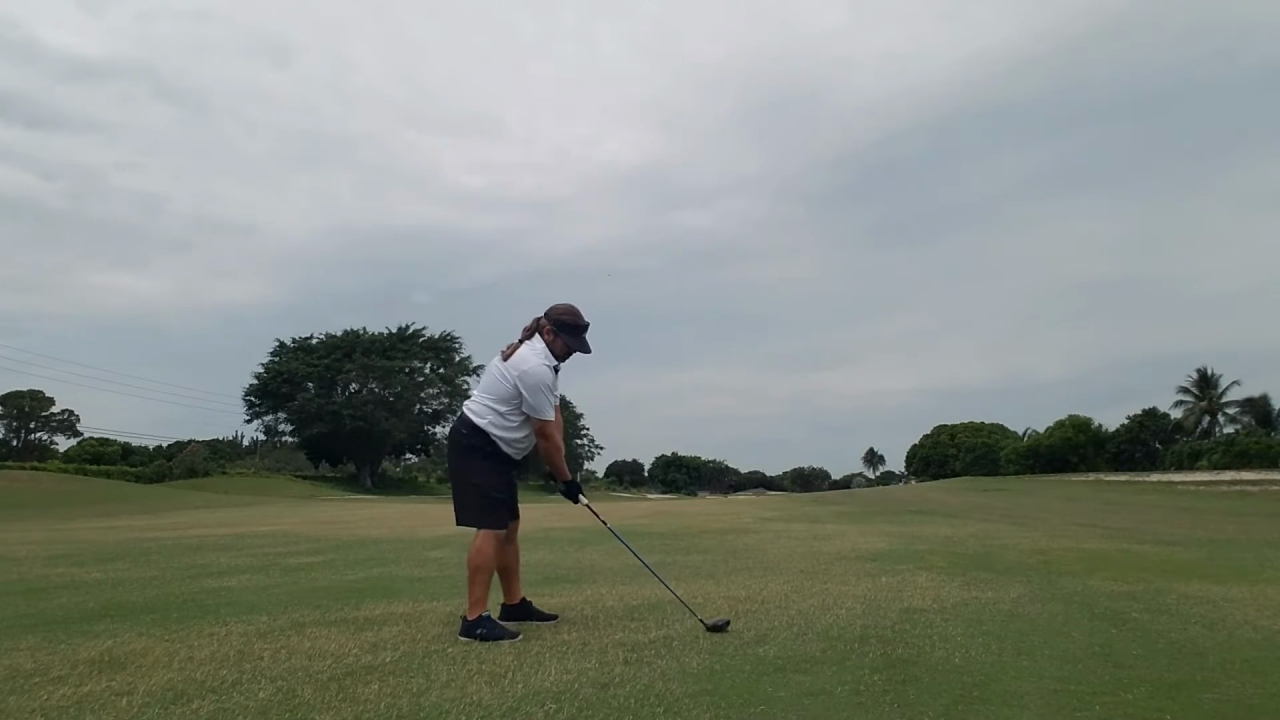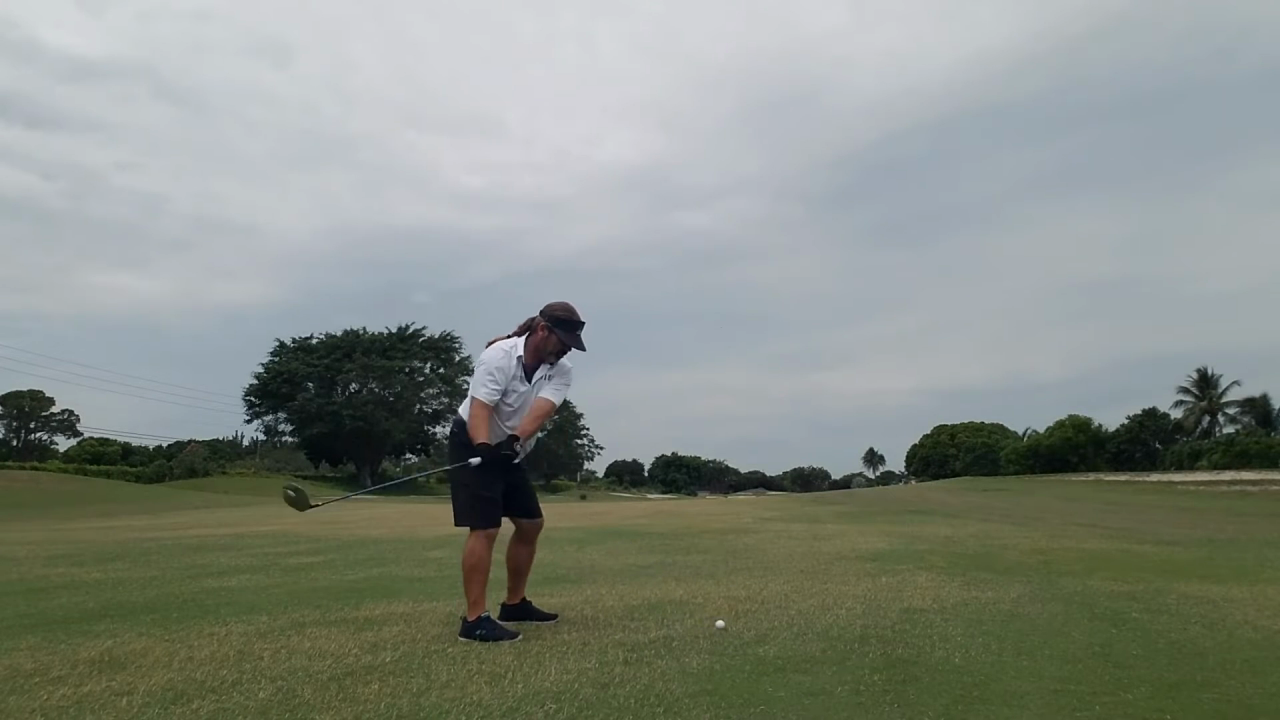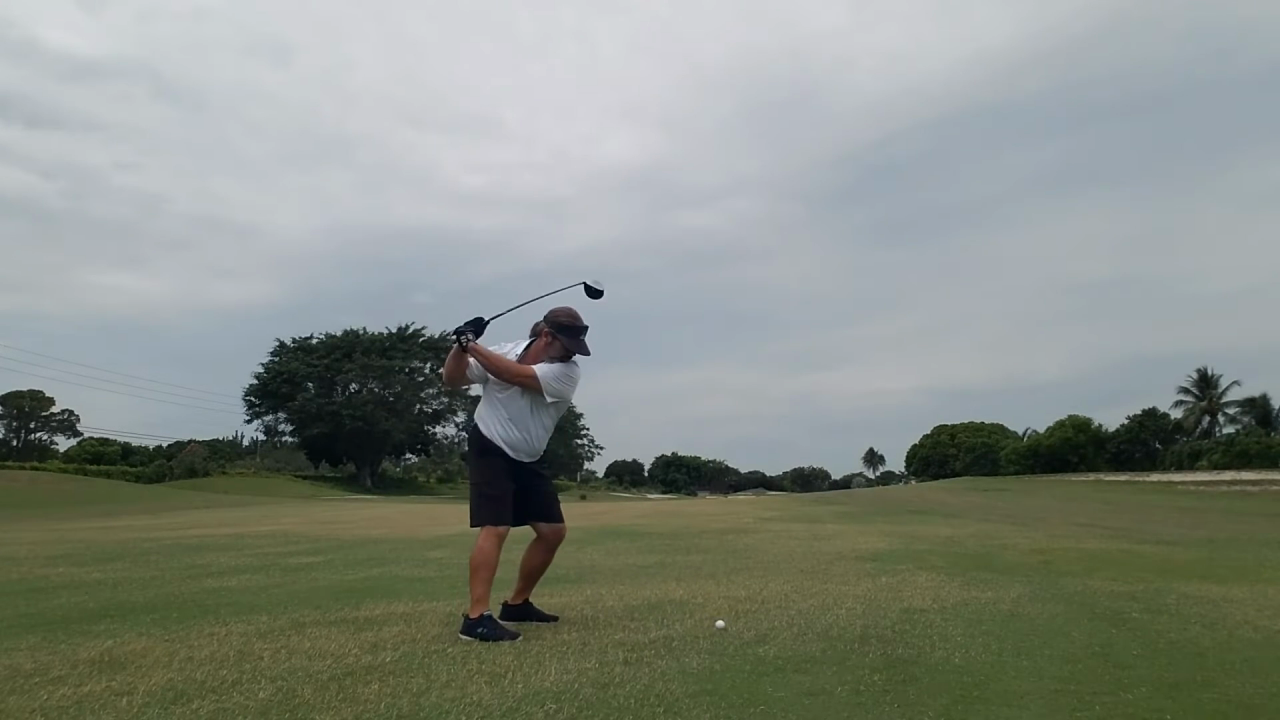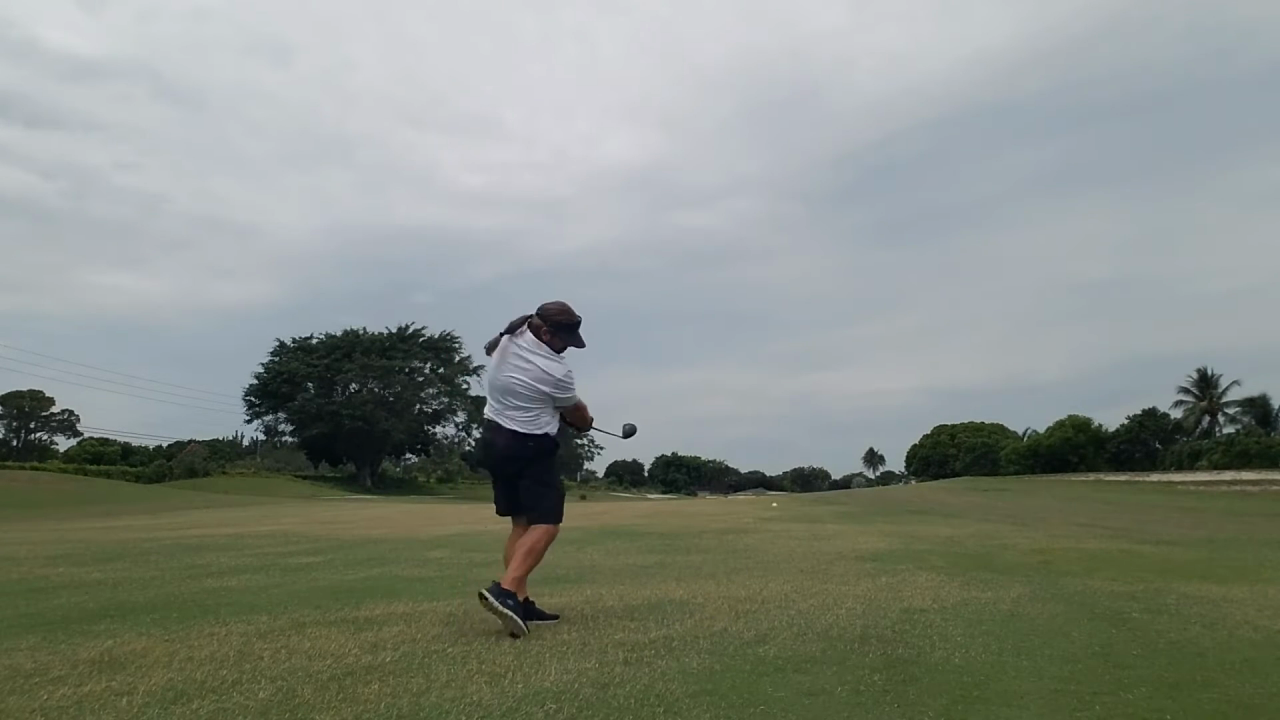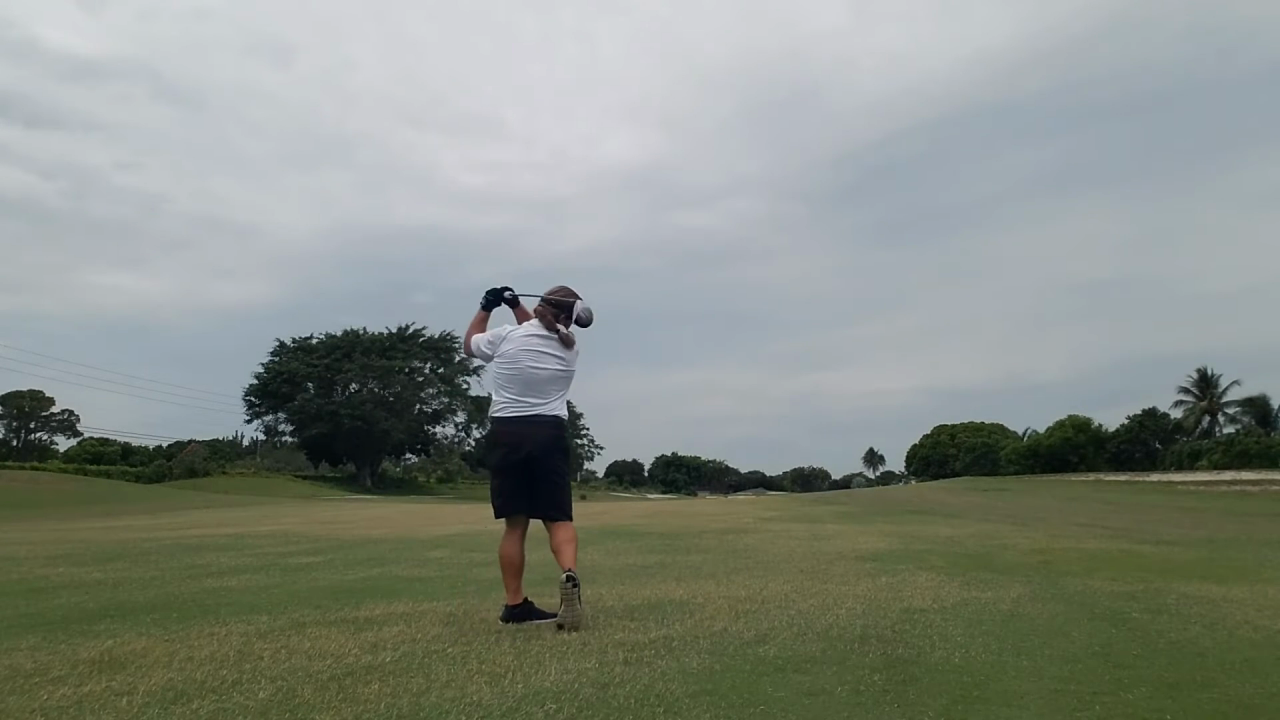
dt=0.4s
person 1, frame 1
left shoulder: (546, 359)
right shoulder: (534, 367)
left elbow: (554, 415)
right elbow: (543, 433)
left wrist: (560, 466)
right wrist: (565, 477)
left hip: (496, 450)
right hip: (476, 447)
left knee: (508, 528)
right knee: (491, 529)
left ankle: (514, 604)
right ankle: (475, 619)
person 1, frame 2
left shoulder: (561, 371)
right shoulder: (500, 355)
left elbow: (541, 409)
right elbow: (479, 408)
left wrist: (514, 441)
right wrist: (484, 446)
left hip: (510, 455)
right hip: (473, 448)
left knee: (530, 524)
right knee: (484, 529)
left ankle: (514, 603)
right ankle: (475, 619)
person 1, frame 3
left shoulder: (568, 372)
right shoulder: (505, 352)
left elbow: (515, 375)
right elbow: (452, 379)
left wrist: (473, 347)
right wrist: (461, 345)
left hip: (527, 461)
right hip: (489, 452)
left knee: (553, 531)
right knee: (495, 528)
left ankle: (517, 604)
right ankle: (477, 617)
person 1, frame 4
left shoulder: (506, 342)
right shoulder: (556, 370)
right elbow: (575, 413)
right wrist: (584, 422)
left hip: (495, 441)
right hip: (528, 448)
left knee: (523, 521)
right knee: (545, 524)
left ankle: (514, 597)
right ankle: (504, 589)
person 1, frame 5
left shoulder: (507, 336)
right shoulder: (570, 347)
left elbow: (470, 345)
left wrist: (486, 307)
right wrist: (518, 306)
left hip: (506, 435)
right hip: (549, 435)
left knee: (515, 523)
right knee: (559, 518)
left ankle: (515, 603)
right ankle: (570, 574)
